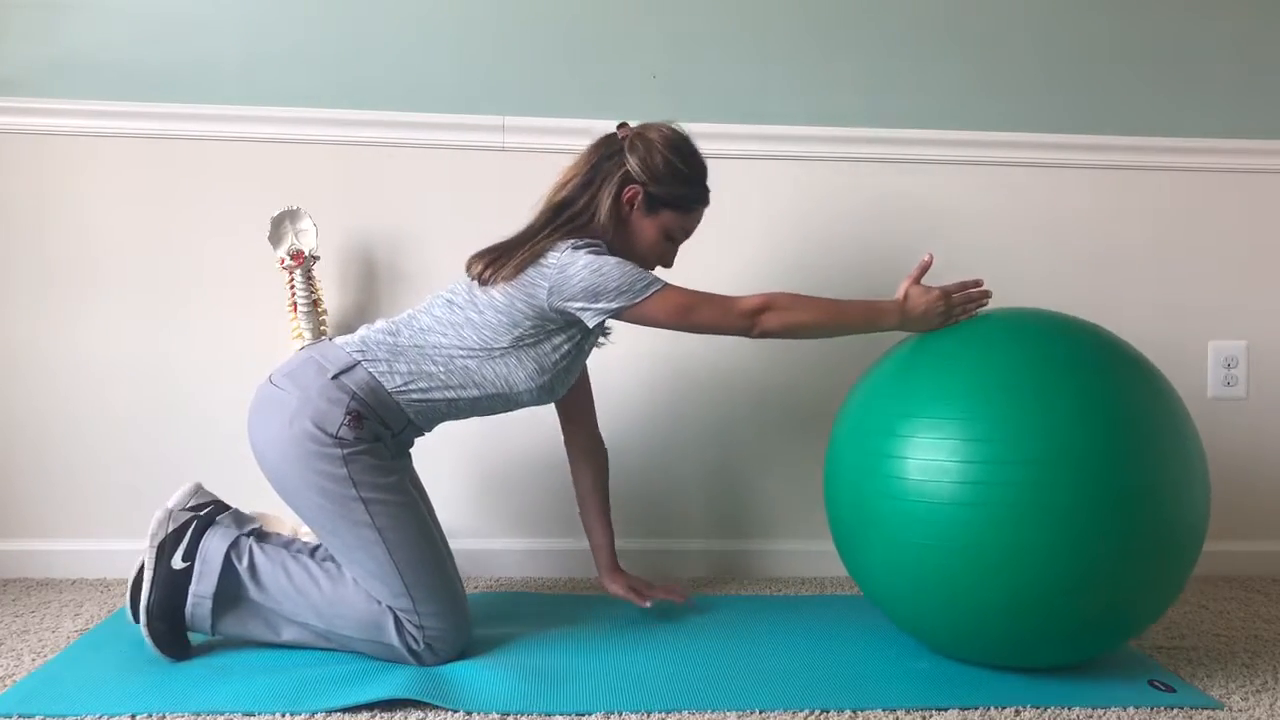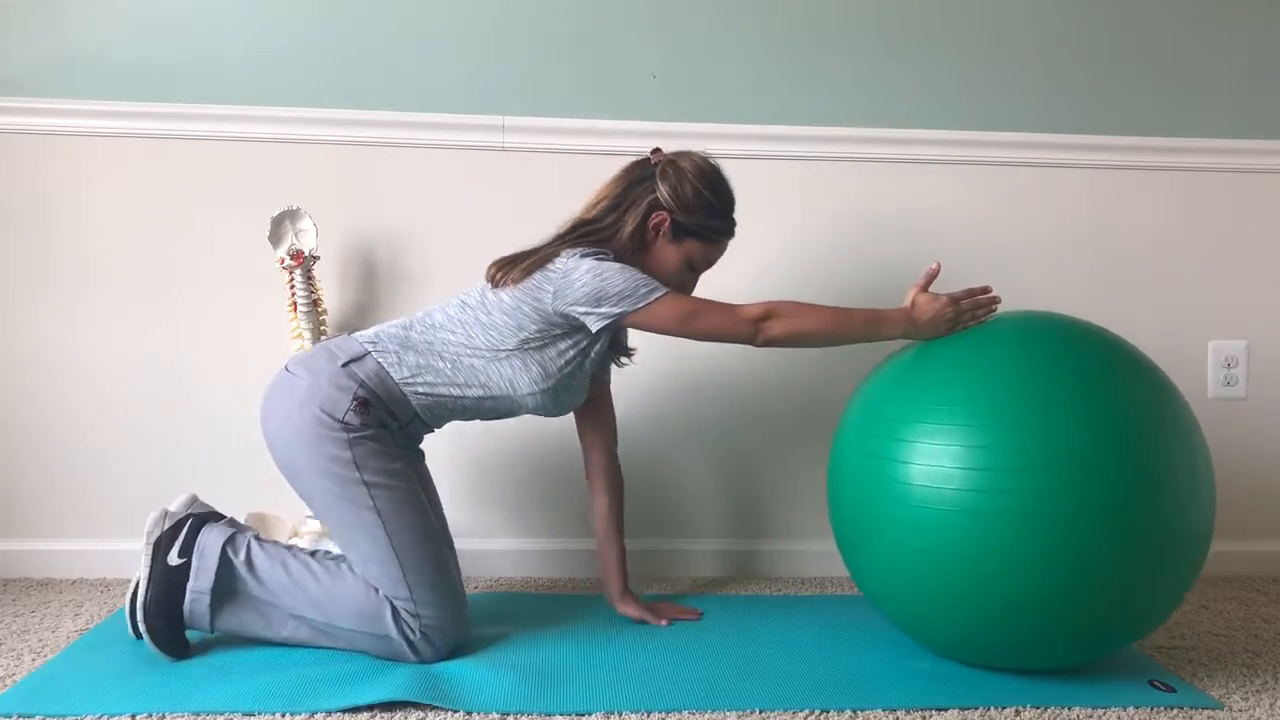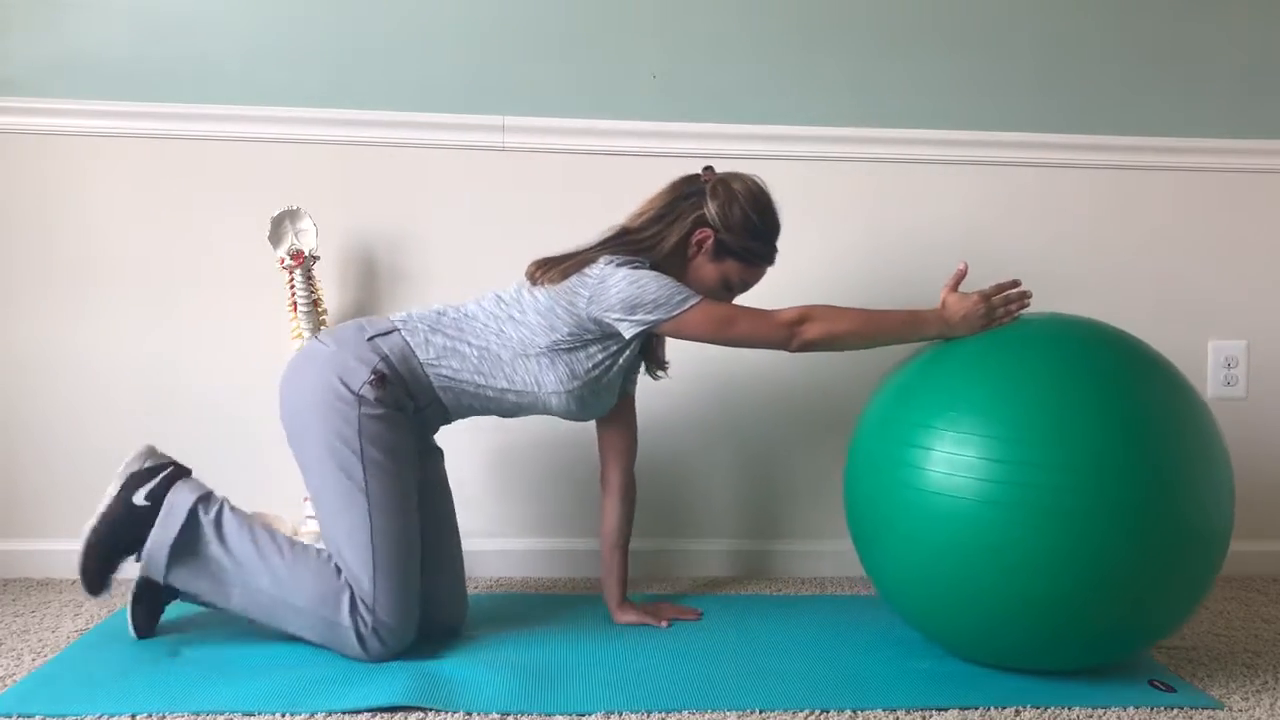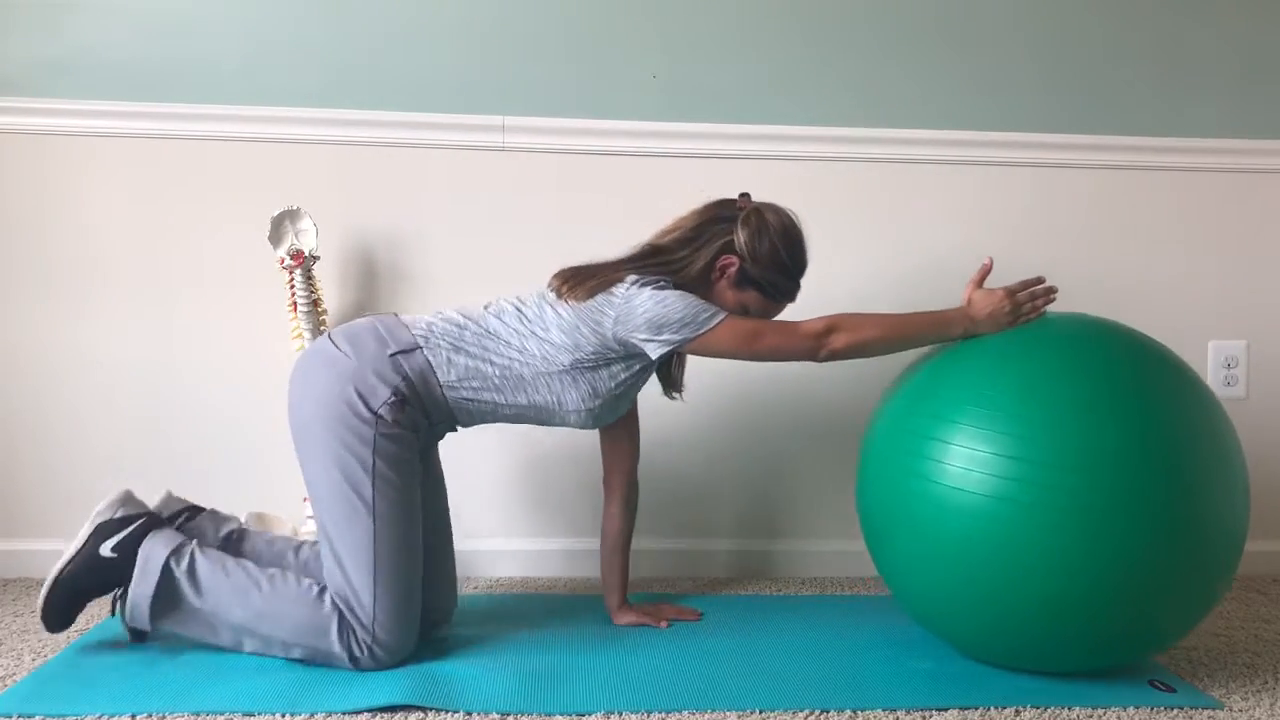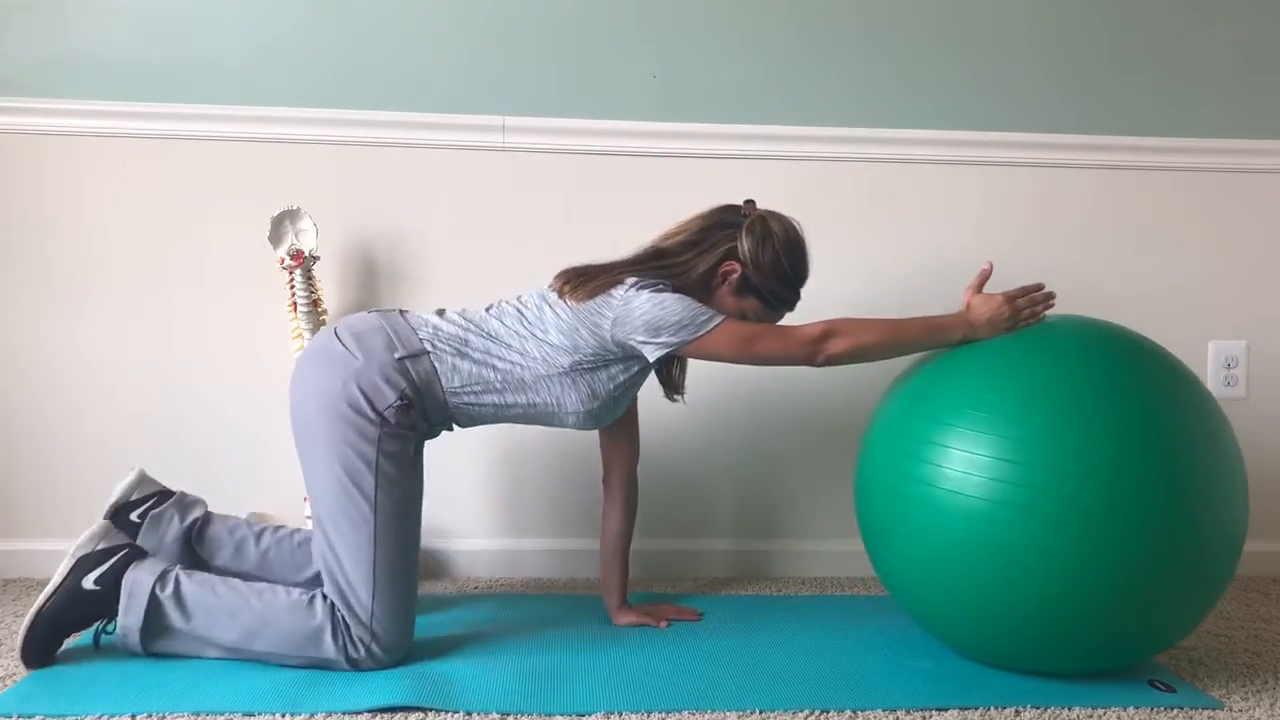
dt=0.3s
person 1, frame 1
left shoulder: (569, 277)
right shoulder: (584, 270)
left elbow: (582, 434)
right elbow: (753, 316)
left wrist: (610, 568)
right wrist: (900, 314)
left hip: (334, 414)
right hip: (318, 420)
left knee: (401, 590)
right knee: (433, 633)
left ankle: (214, 540)
right ankle: (203, 570)
person 1, frame 2
left shoulder: (592, 307)
right shoulder: (592, 277)
left elbow: (601, 457)
right elbow: (760, 325)
left wrist: (622, 590)
right wrist: (909, 321)
left hip: (364, 415)
right hip: (329, 405)
left knee: (413, 597)
right knee: (431, 628)
left ankle: (210, 549)
right ankle: (201, 564)
person 1, frame 3
left shoulder: (626, 316)
right shoulder: (628, 287)
left elbow: (617, 465)
right elbow: (795, 330)
left wrist: (618, 598)
right wrist: (941, 321)
left hip: (389, 400)
right hip: (347, 382)
left knee: (435, 613)
right knee: (378, 626)
left ankle: (195, 552)
right ankle: (169, 512)
person 1, frame 4
left shoulder: (634, 309)
right shoulder: (653, 307)
left elbow: (620, 471)
right elbow: (821, 341)
left wrist: (619, 600)
right wrist: (968, 320)
left hip: (382, 395)
right hip: (359, 389)
left knee: (426, 608)
right knee: (374, 637)
left ankle: (195, 540)
right ankle: (141, 561)
person 1, frame 5
left shoulder: (637, 319)
right shoulder: (653, 308)
left elbow: (620, 473)
right elbow: (816, 345)
left wrist: (619, 600)
right wrist: (966, 324)
left hip: (373, 384)
right hip: (357, 385)
left knee: (360, 572)
right knee: (368, 633)
left ankle: (162, 525)
right ankle: (122, 589)
